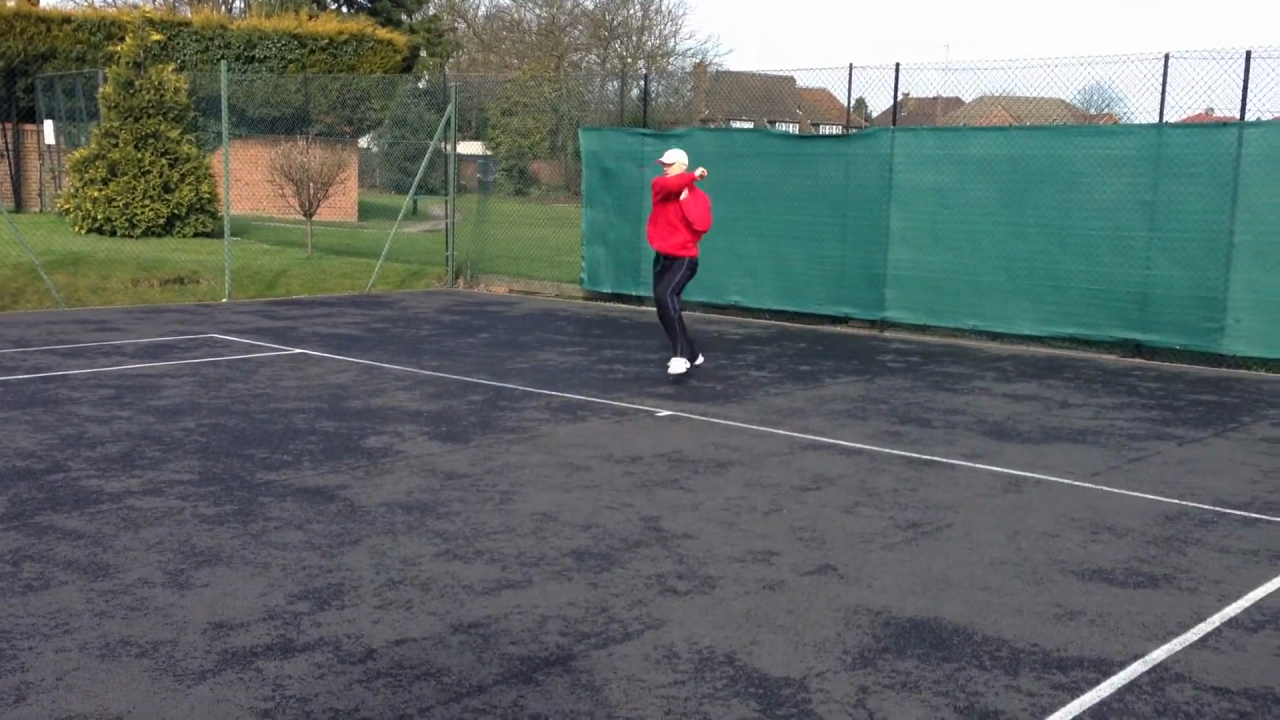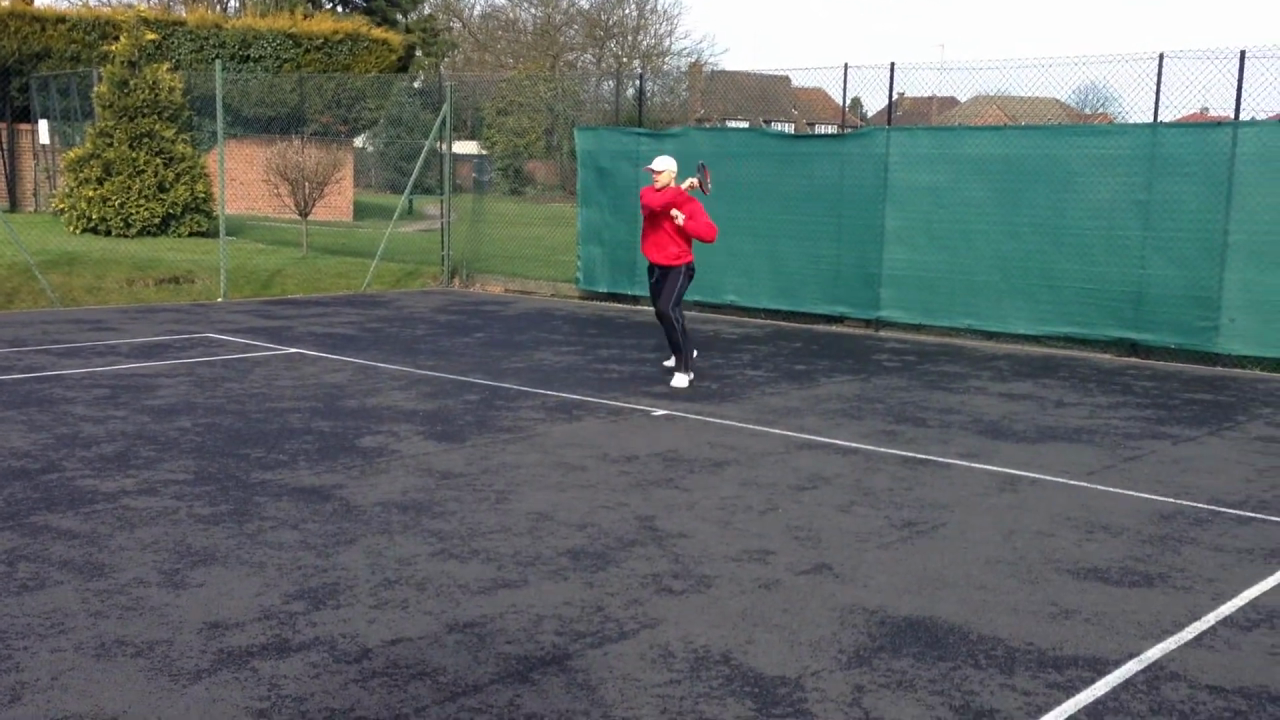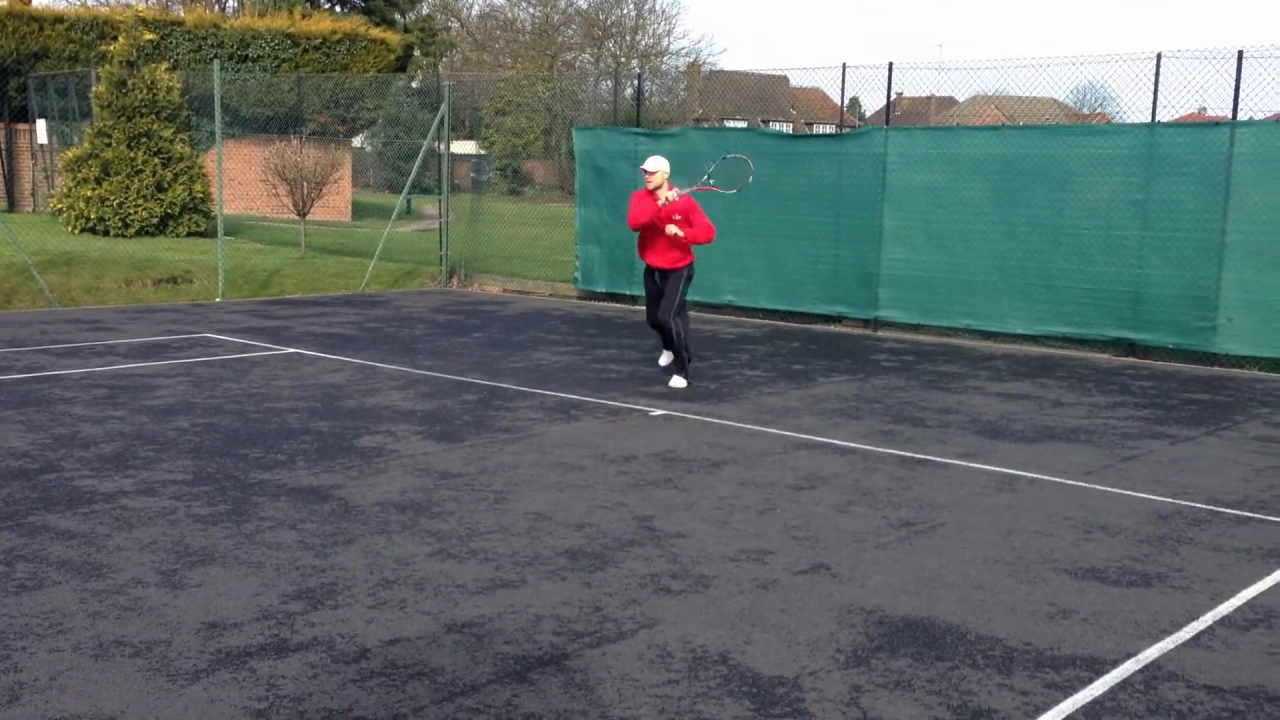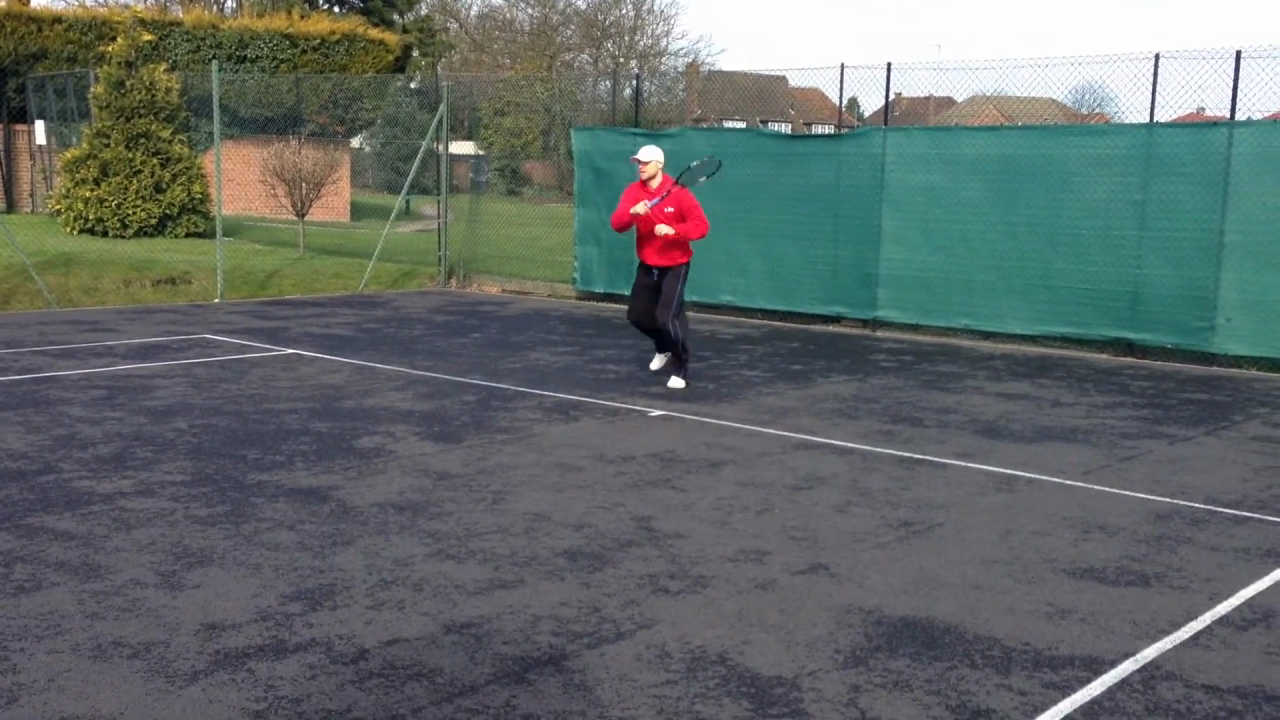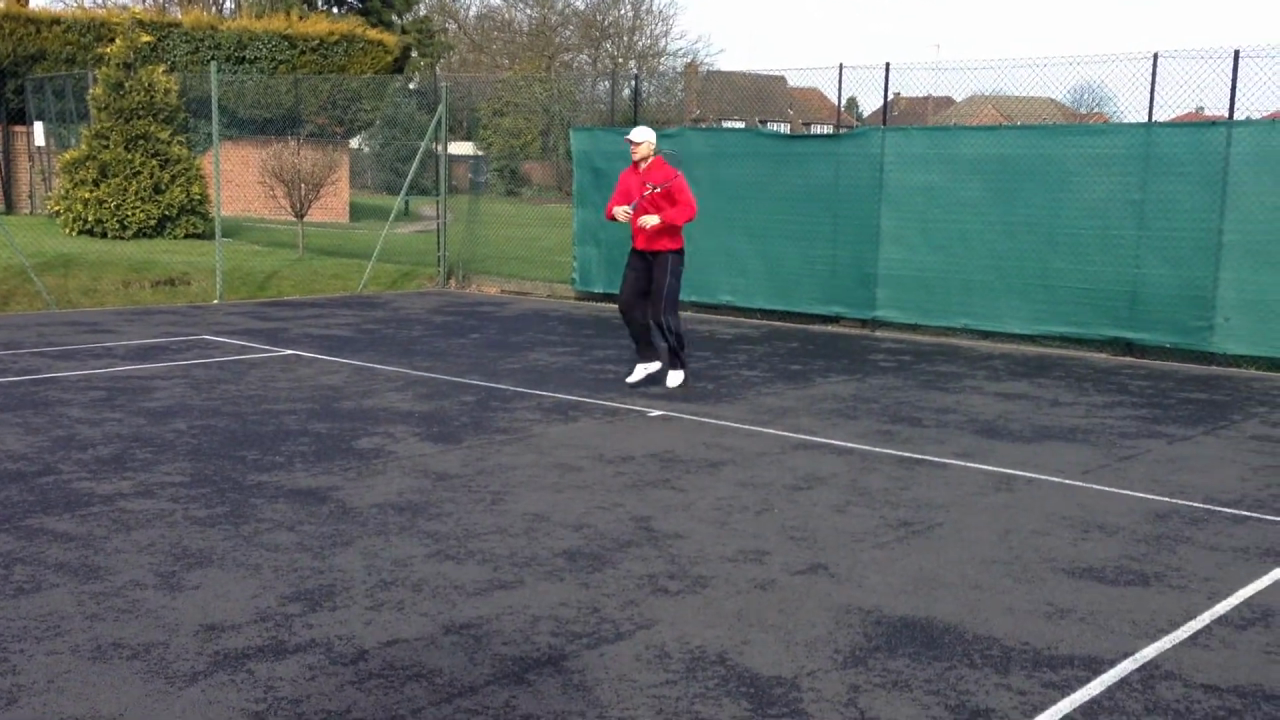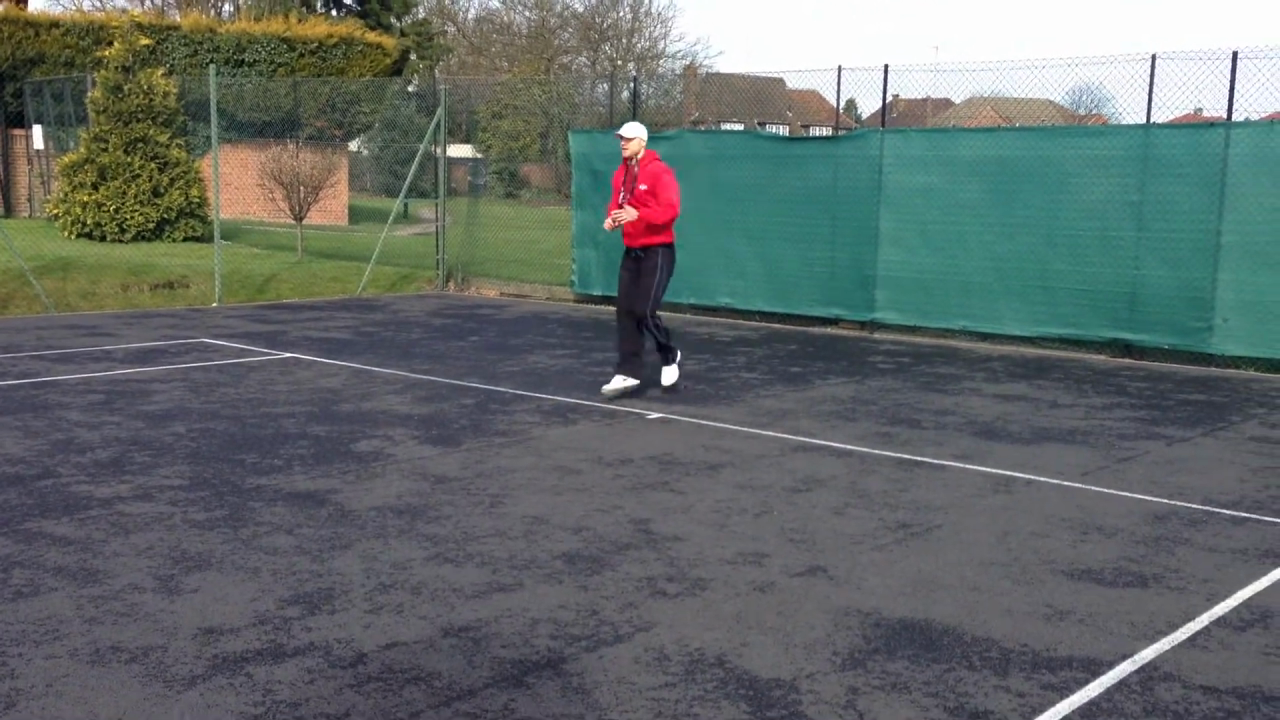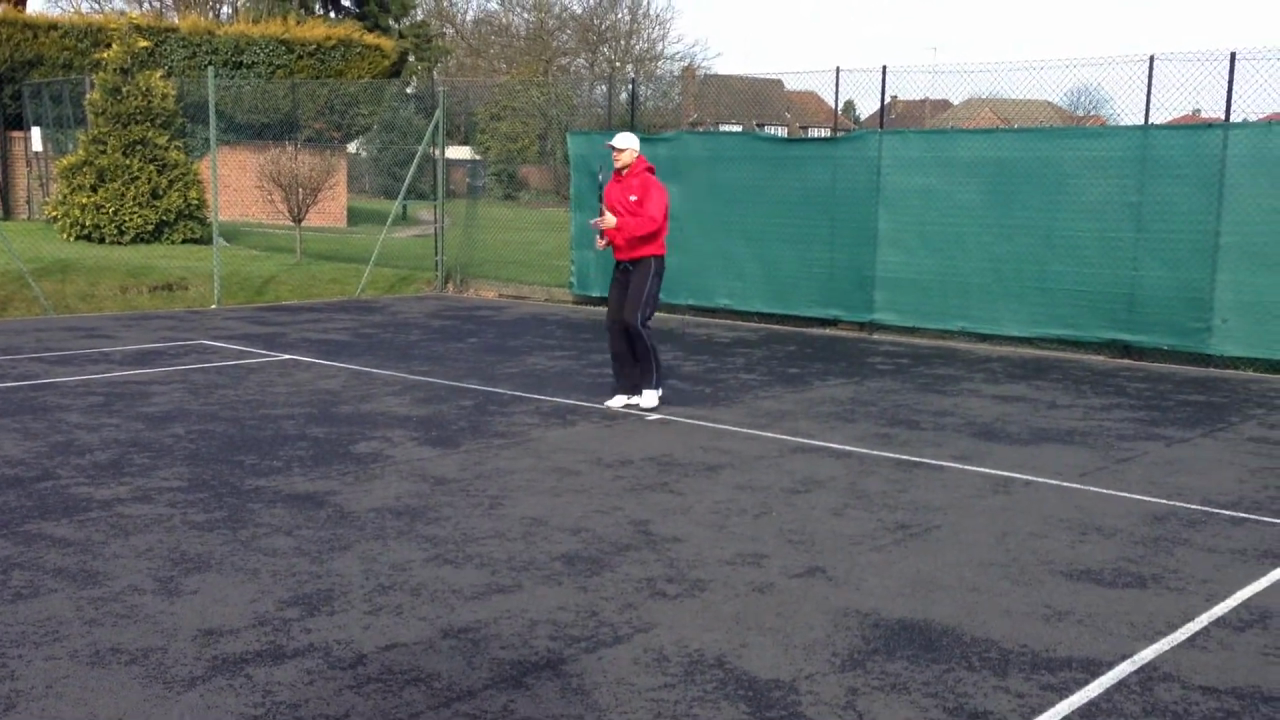
dt=0.1s
person 1, frame 1
left shoulder: (699, 197)
right shoulder: (660, 185)
left elbow: (702, 226)
right elbow: (666, 184)
left wrist: (687, 198)
right wrist: (691, 177)
left hip: (684, 259)
right hip: (662, 257)
left knee: (664, 295)
right knee: (668, 305)
left ankle: (681, 355)
right ankle: (691, 355)
person 1, frame 2
left shoulder: (691, 203)
right shoulder: (648, 192)
left elbow: (711, 233)
right elbow: (652, 203)
left wrist: (683, 220)
right wrist: (679, 190)
left hip: (680, 267)
right hip: (655, 267)
left knee: (668, 309)
right knee: (664, 312)
left ankle: (683, 368)
right ankle: (684, 350)
person 1, frame 3
left shoulder: (687, 203)
right shoulder: (639, 198)
left elbow: (708, 233)
right elbow: (634, 223)
left wrist: (681, 232)
right wrist: (661, 205)
left hip: (679, 269)
right hip: (652, 269)
left knee: (668, 315)
right knee: (655, 318)
left ankle: (681, 370)
right ankle: (673, 348)
person 1, frame 4
left shoulder: (680, 194)
right shoulder: (632, 192)
left elbow: (702, 226)
right elbow: (617, 225)
left wrist: (674, 230)
right wrist: (632, 213)
left hip: (676, 266)
right hip: (647, 266)
left knee: (666, 320)
right knee: (638, 315)
left ankle: (679, 371)
right ankle: (664, 347)
person 1, frame 5
left shoulder: (670, 175)
right shoulder: (626, 176)
left elbow: (689, 209)
right elbow: (612, 207)
left wrist: (659, 218)
right wrist: (616, 211)
left hip: (668, 253)
right hip: (640, 253)
left knee: (661, 313)
right knee: (628, 304)
left ankle: (677, 363)
right ankle: (648, 358)
person 1, frame 6
left shoulder: (660, 172)
right shoulder: (619, 173)
left elbow: (671, 209)
right elbow: (616, 204)
left wrist: (638, 215)
right wrist: (611, 218)
left hip: (659, 250)
right hip: (632, 251)
left knee: (645, 310)
right knee: (625, 310)
left ankle: (670, 355)
right ankle: (628, 373)
person 1, frame 7
left shoulder: (649, 183)
right shoulder: (612, 185)
left elbow: (653, 222)
left wrist: (618, 224)
right wrist: (605, 237)
left hip: (647, 262)
right hip: (622, 264)
left knee: (634, 320)
right knee: (615, 324)
left ankle: (652, 382)
right ankle: (628, 389)
